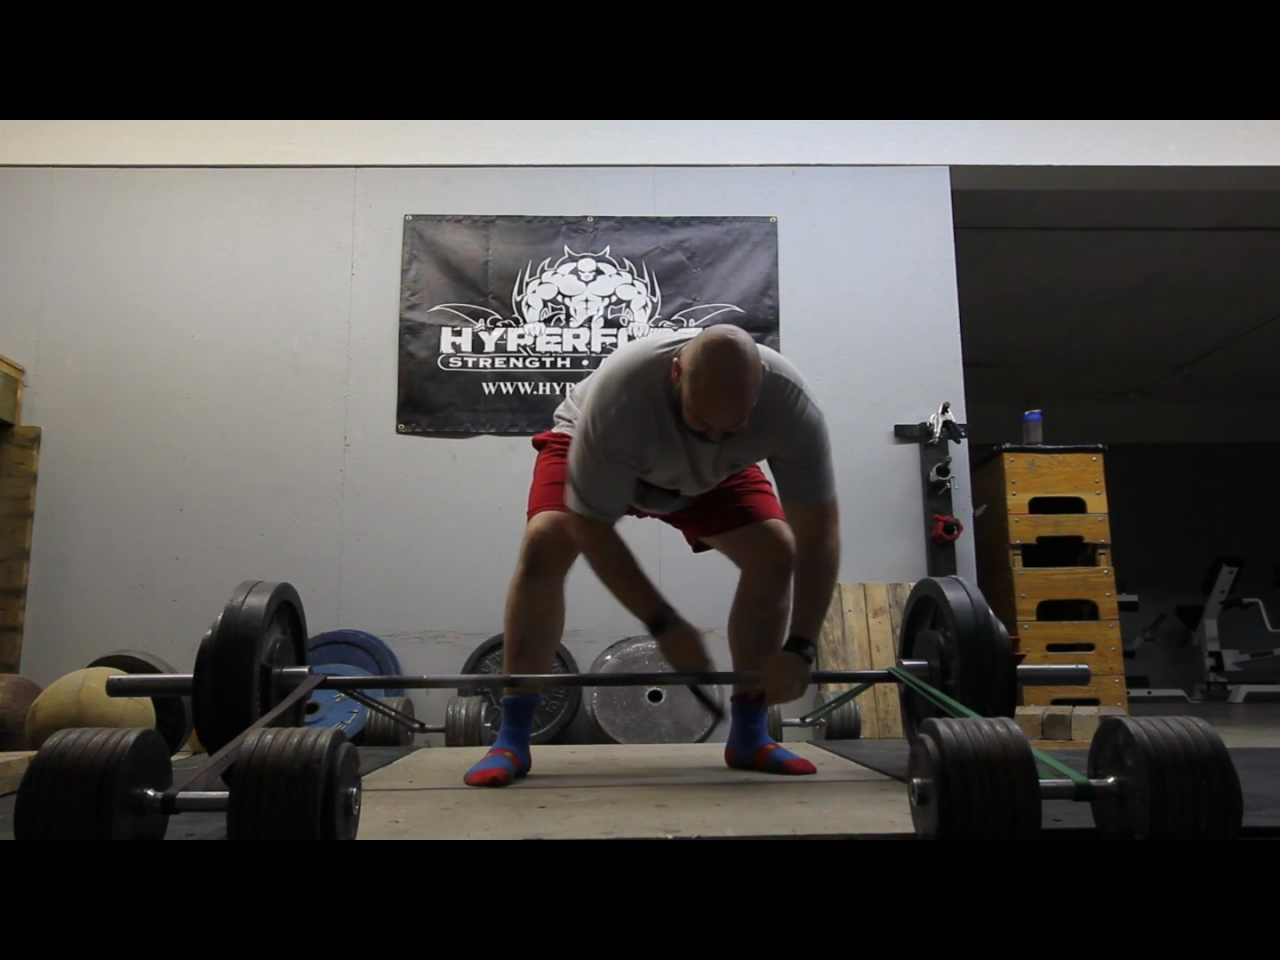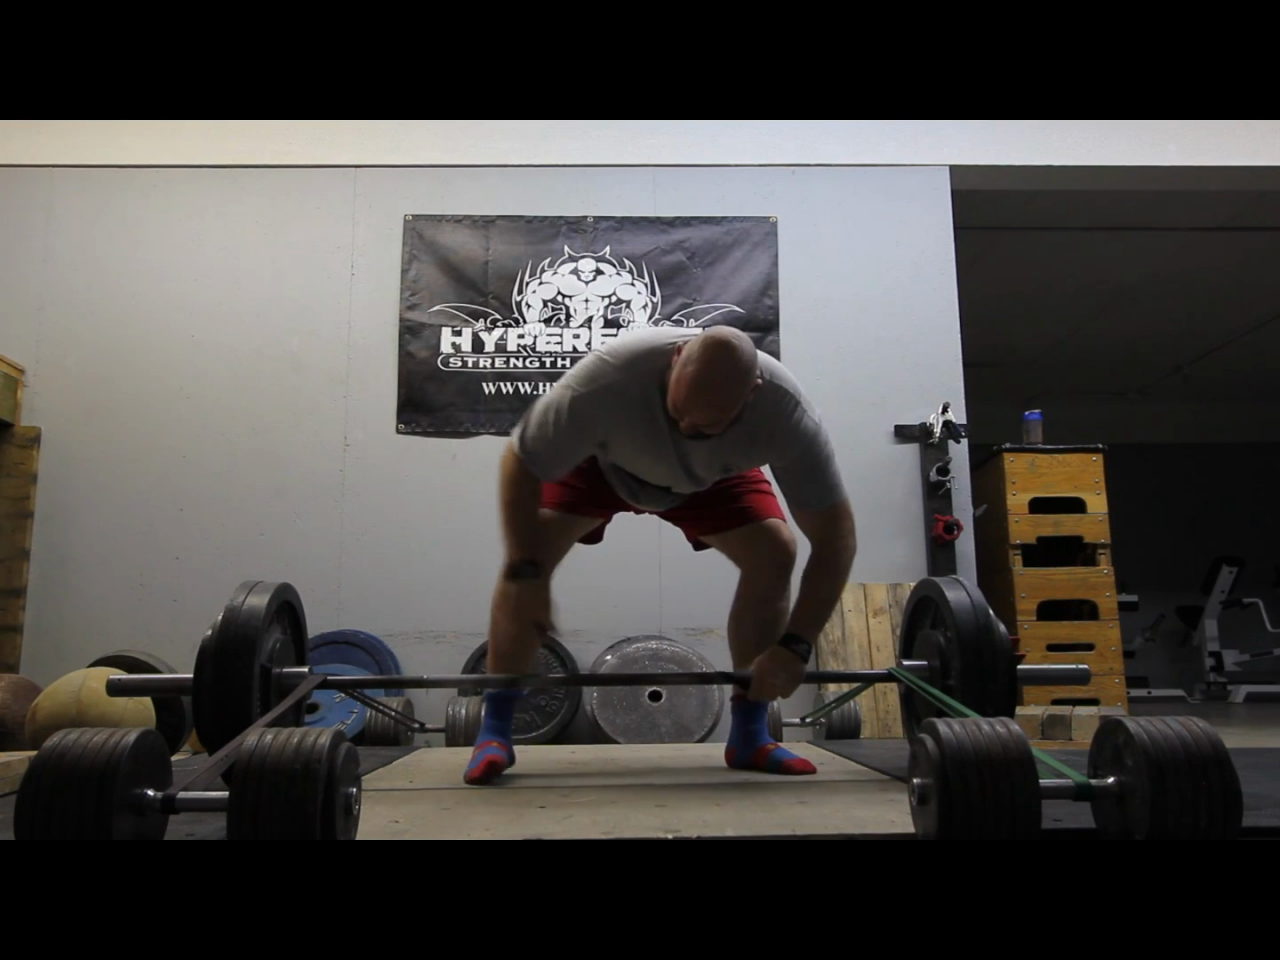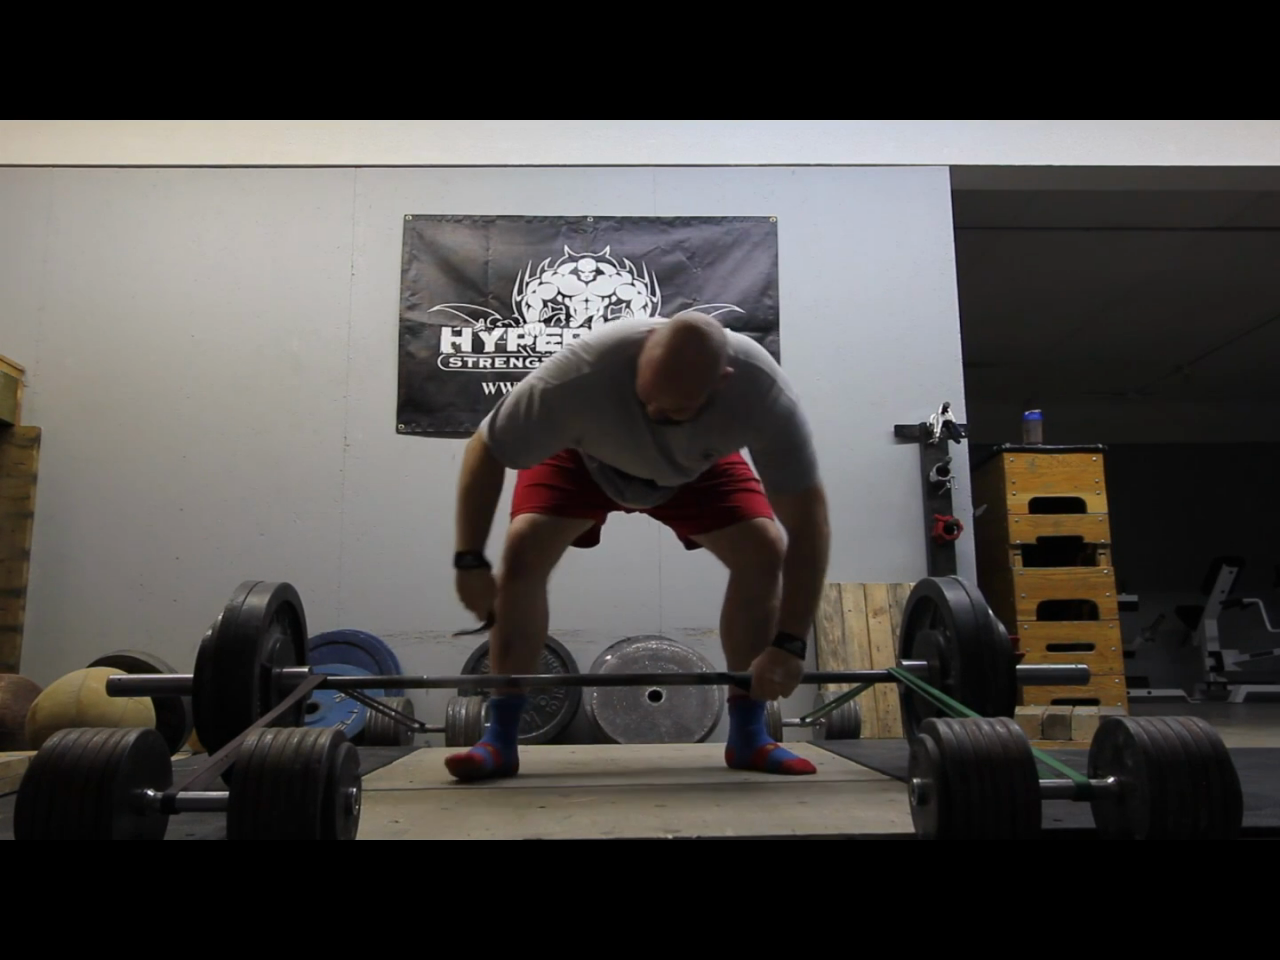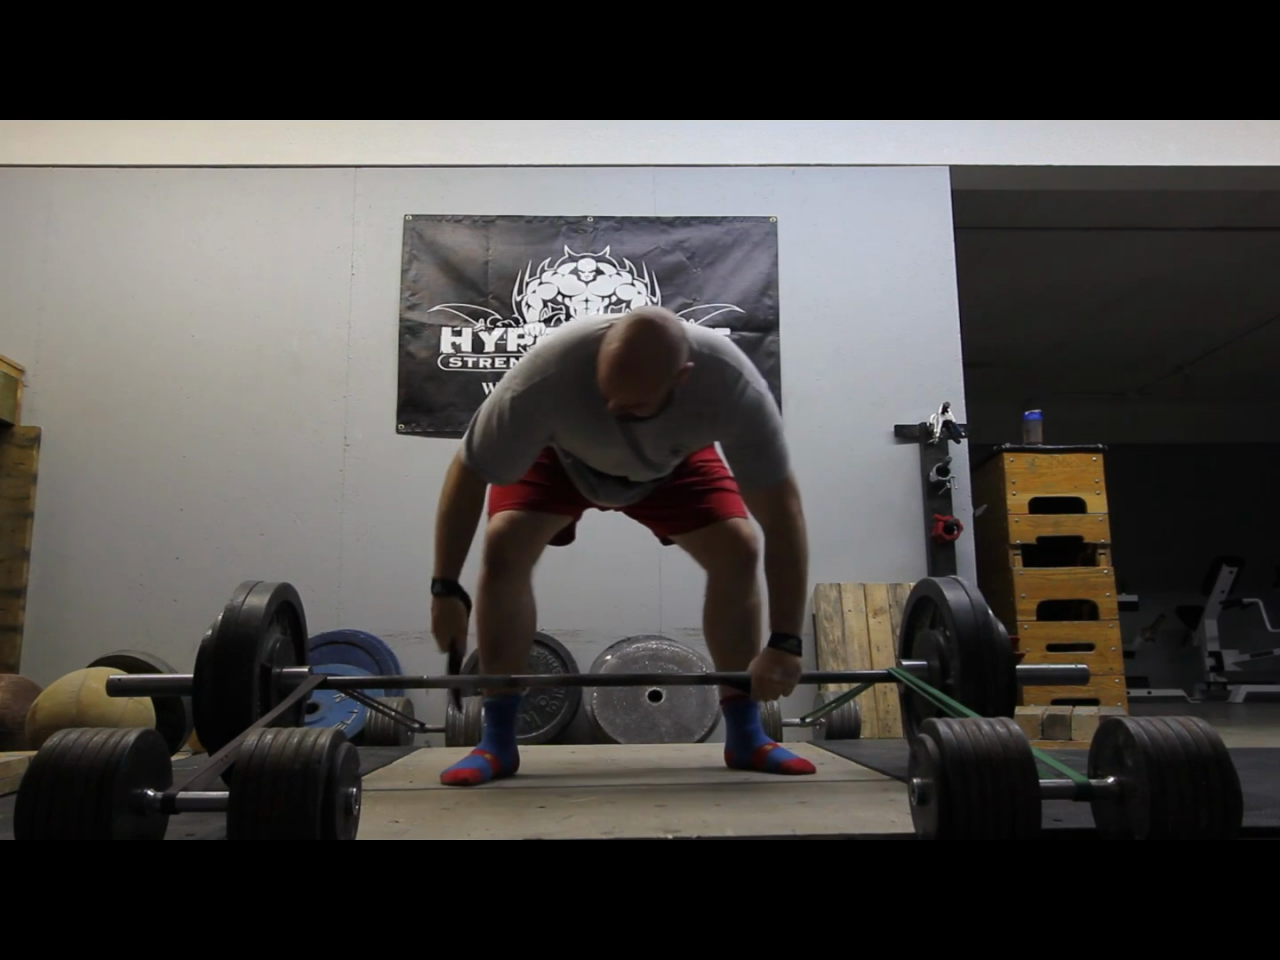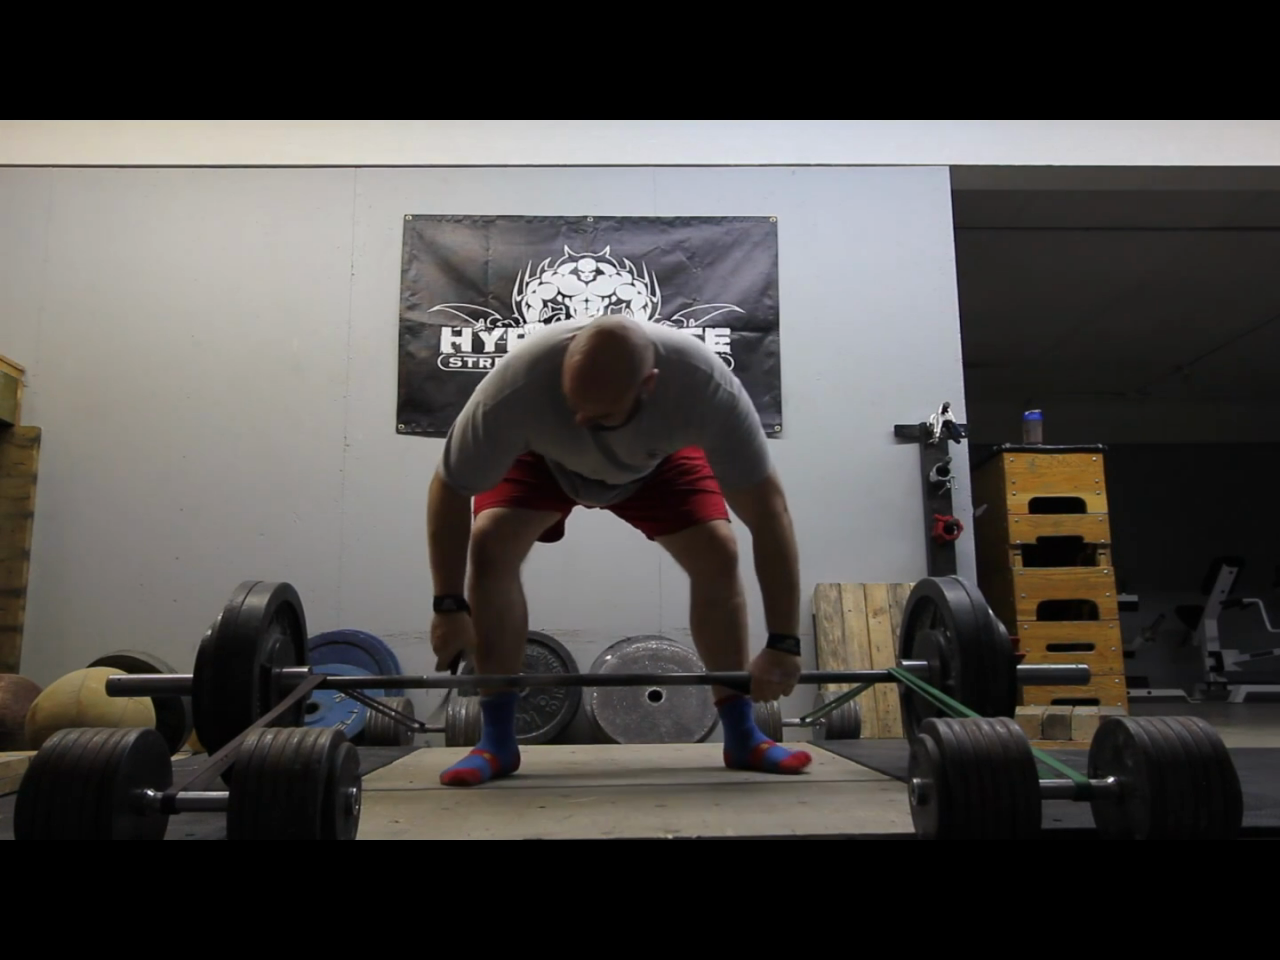
dt=0.2s
person 1, frame 1
left shoulder: (791, 403)
right shoulder: (622, 392)
left elbow: (817, 534)
right elbow: (590, 526)
left wrist: (799, 648)
right wrist: (663, 625)
right hip: (592, 446)
left knee: (776, 552)
right knee: (544, 545)
left ankle: (748, 734)
right ankle: (512, 737)
person 1, frame 2
left shoulder: (784, 410)
right shoulder: (610, 379)
left elbow: (835, 533)
right elbow: (521, 461)
left wrist: (795, 645)
right wrist: (522, 574)
right hip: (595, 455)
left knee: (774, 552)
right knee: (533, 545)
left ankle: (749, 734)
right ankle: (494, 729)
person 1, frame 3
left shoulder: (763, 392)
right shoulder: (584, 372)
left elbow: (808, 519)
right elbow: (486, 449)
left wrist: (789, 645)
right wrist: (470, 561)
right hip: (581, 454)
left knee: (764, 549)
right knee: (525, 547)
left ankle: (748, 734)
right ankle: (500, 737)
person 1, frame 4
left shoulder: (730, 383)
right shoulder: (550, 372)
left elbow: (782, 512)
right elbow: (470, 472)
left wrist: (785, 644)
right wrist: (446, 588)
left hip: (671, 464)
right hip: (558, 454)
left knee: (737, 551)
right knee: (505, 546)
left ankle: (745, 734)
right ankle: (497, 741)
person 1, frame 5
left shoulder: (704, 385)
right shoulder: (520, 383)
left elbow: (766, 509)
right elbow: (450, 487)
left wrist: (783, 643)
right wrist: (448, 605)
left hip: (655, 461)
right hip: (542, 455)
left knee: (717, 554)
right knee: (490, 545)
left ankle: (741, 734)
right ankle: (497, 738)
